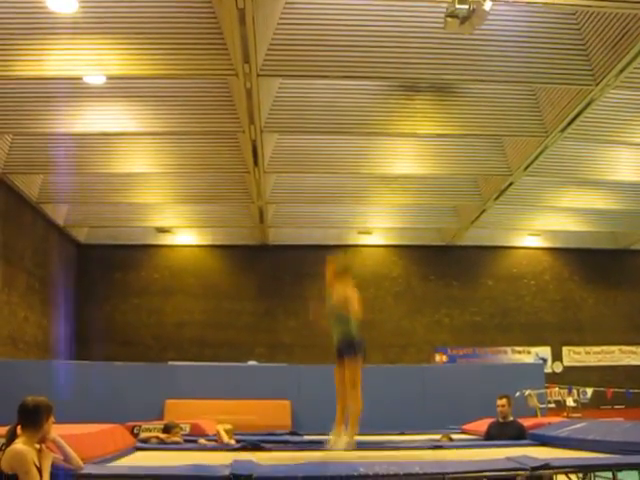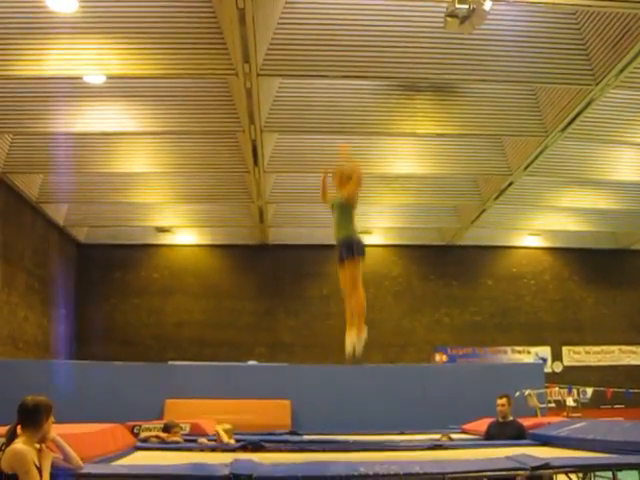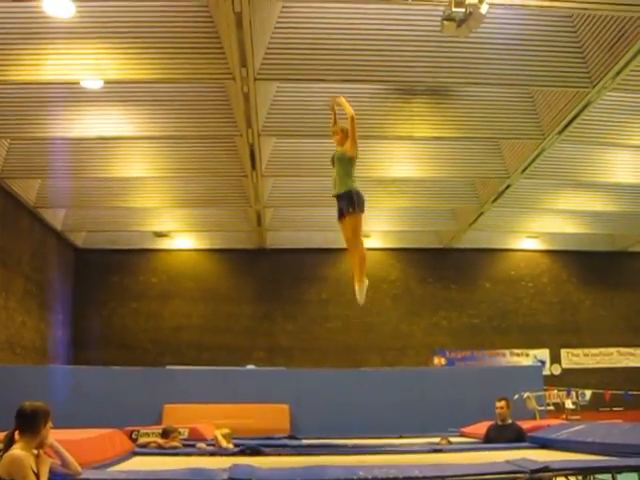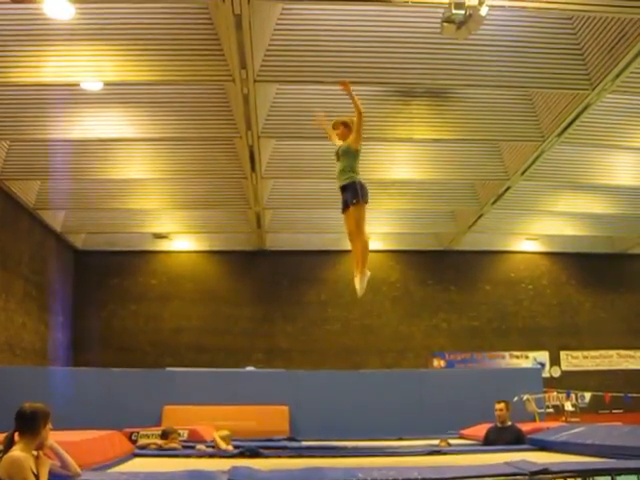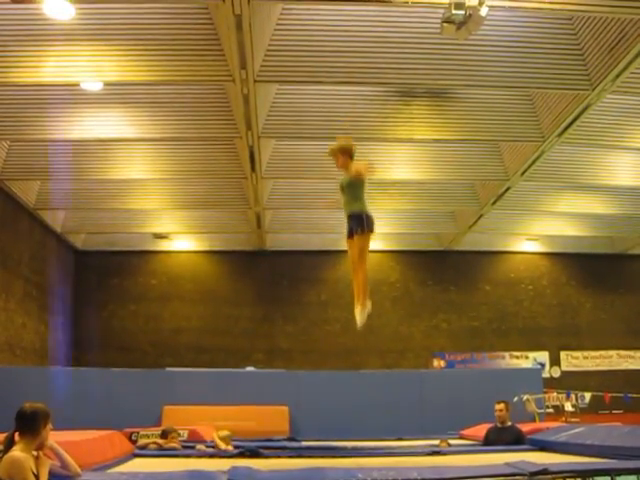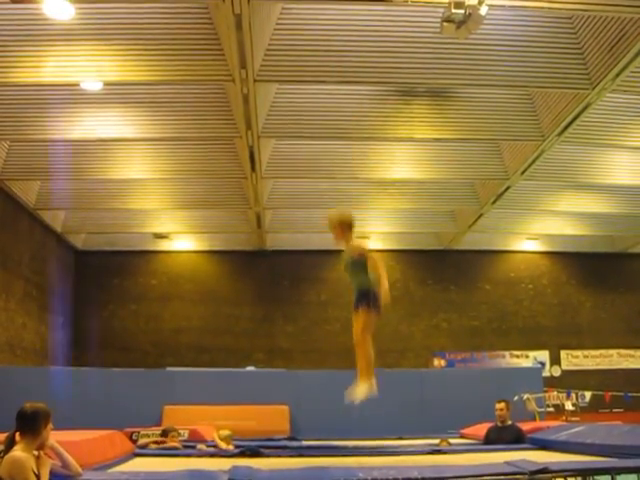
dt=0.2s
person 1, frame 1
left shoulder: (347, 290)
right shoulder: (335, 292)
left elbow: (356, 308)
left hip: (352, 345)
right hip: (341, 345)
left knee: (352, 388)
right knee: (341, 392)
left ankle: (351, 433)
right ankle: (340, 432)
person 1, frame 2
left shoulder: (350, 193)
right shoulder: (338, 199)
left elbow: (359, 177)
right elbow: (324, 198)
left wrist: (348, 158)
right wrist: (324, 180)
left hip: (352, 244)
right hip: (343, 245)
left knee: (355, 288)
right knee: (347, 292)
left ankle: (360, 329)
right ankle: (351, 330)
person 1, frame 3
left shoulder: (351, 147)
right shoulder: (339, 151)
left elbow: (352, 118)
right elbow: (334, 128)
left wrist: (343, 102)
right wrist: (333, 110)
left hip: (351, 196)
right hip: (342, 199)
left knee: (356, 241)
right knee: (351, 244)
left ankle: (361, 280)
right ankle: (358, 281)
person 1, frame 4
left shoulder: (355, 140)
right shoulder: (342, 145)
left elbow: (360, 115)
right elbow: (332, 137)
left wrist: (349, 93)
right wrist: (322, 125)
left hip: (355, 189)
right hip: (346, 190)
left knee: (359, 233)
right knee: (352, 236)
left ankle: (361, 270)
right ankle: (359, 271)
person 1, frame 5
left shoulder: (357, 168)
right shoulder: (347, 175)
left elbow: (365, 170)
left wrist: (368, 168)
left hip: (361, 219)
right hip: (352, 221)
left knee: (360, 264)
right knee: (355, 266)
left ankle: (363, 303)
right ankle: (360, 304)
person 1, frame 6
left shoulder: (357, 247)
right shoulder: (347, 249)
left elbow: (377, 263)
left wrist: (384, 284)
left hip: (369, 294)
right hip: (360, 295)
left knee: (363, 338)
right knee: (359, 341)
left ankle: (368, 381)
right ankle: (362, 382)
